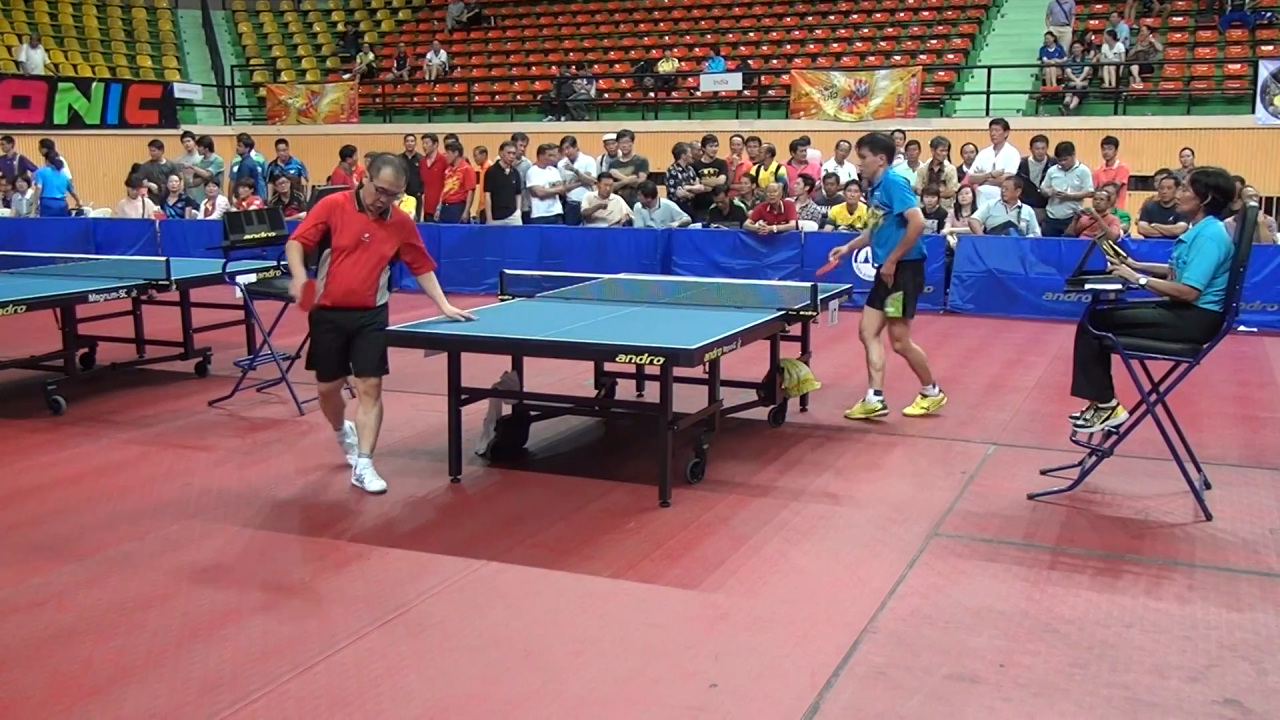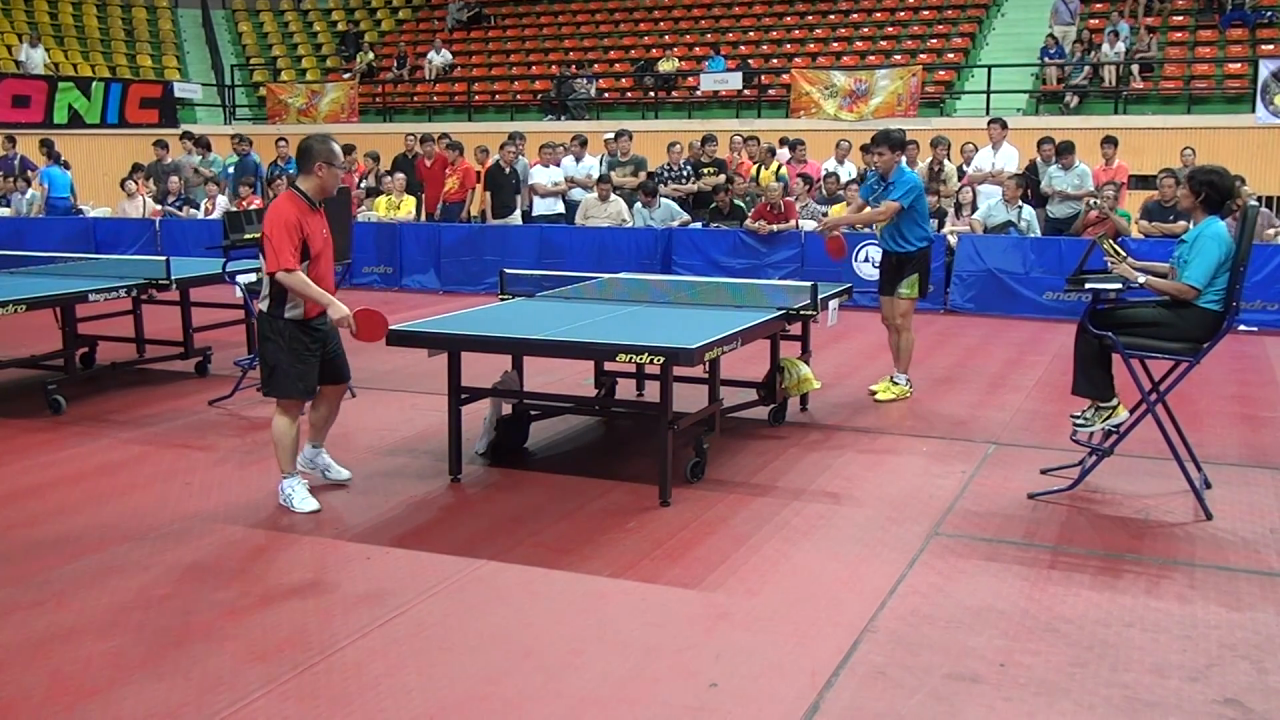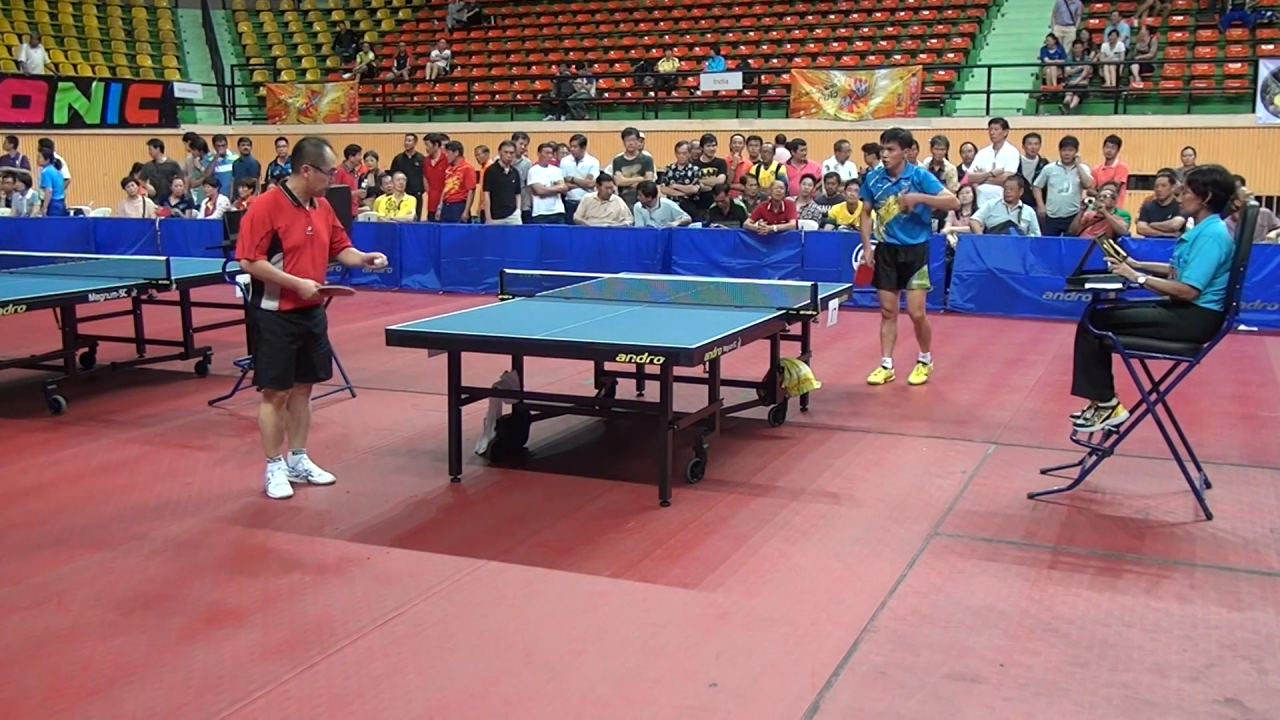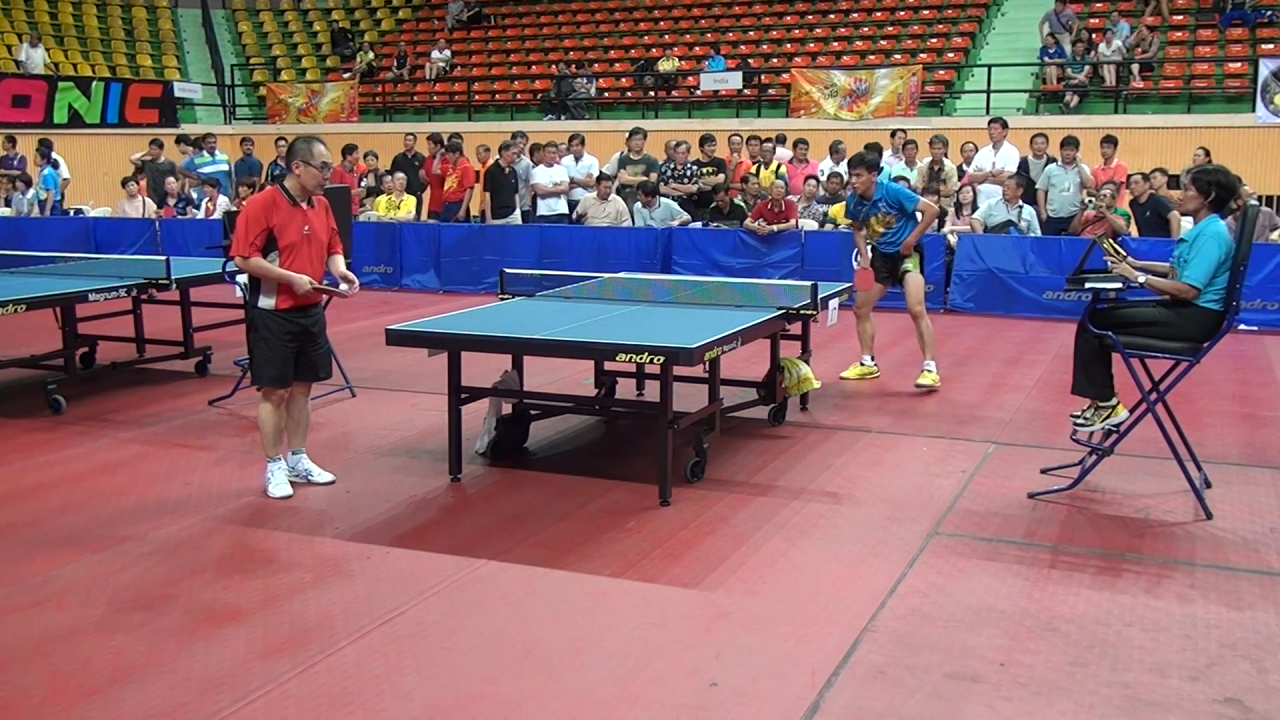
dt=1s
person 1, frame 1
left shoulder: (402, 222)
right shoulder: (333, 206)
left elbow: (421, 267)
right elbow: (297, 242)
left wrist: (444, 305)
right wrist: (299, 274)
left hip: (370, 314)
right hip: (328, 311)
left knee: (370, 387)
right knee: (327, 386)
left ankle: (363, 464)
right ankle: (345, 430)
person 1, frame 2
left shoulder: (315, 206)
right shoulder: (284, 212)
right elbow: (285, 273)
left wrist: (329, 306)
right wrist: (332, 303)
left hip: (319, 320)
right hip: (287, 324)
left knee: (335, 385)
right knee: (291, 404)
left ankle: (314, 455)
right ankle: (290, 483)
person 1, frame 3
left shoulder: (322, 206)
right shoulder: (265, 206)
left elbow: (339, 247)
right elbow: (249, 261)
left wrist: (361, 257)
right wrist: (297, 283)
left hip: (311, 313)
right hip: (274, 316)
left knee: (302, 389)
right knee: (275, 393)
left ankle: (297, 460)
right ankle: (274, 468)
person 1, frame 4
left shoulder: (321, 205)
right shoulder: (263, 205)
left elbow: (332, 248)
right elbow: (243, 258)
left wrist: (340, 269)
right wrist: (291, 278)
left hip: (311, 312)
right hip: (273, 314)
left knee: (301, 389)
right knee: (275, 393)
left ankle: (298, 460)
right ankle: (274, 467)
person 2, frame 1
left shoulder: (1210, 235)
right shoulder: (1201, 230)
left elbow: (1189, 291)
left wrist: (1138, 278)
right wrist: (1136, 265)
left hip: (1194, 319)
right hip: (1181, 311)
left knee: (1094, 323)
right knee: (1097, 316)
left ankle: (1105, 405)
right ankle: (1103, 402)
person 2, frame 2
left shoulder: (1211, 235)
right shoulder: (1203, 230)
left elbow: (1188, 290)
left wrist: (1138, 277)
right wrist: (1138, 265)
left hip: (1194, 319)
right hip: (1182, 311)
left knee: (1094, 322)
right knee: (1098, 316)
left ankle: (1106, 404)
right ankle: (1104, 401)
person 2, frame 3
left shoulder: (1211, 235)
right shoulder: (1202, 229)
left elbow: (1188, 290)
left wrist: (1138, 277)
right wrist: (1138, 264)
left hip: (1193, 318)
right hip: (1182, 311)
left knee: (1094, 322)
right knee: (1097, 316)
left ankle: (1105, 403)
right ankle: (1104, 401)
person 2, frame 4
left shoulder: (1211, 234)
right shoulder: (1203, 229)
left elbow: (1188, 290)
left wrist: (1138, 277)
right wrist: (1137, 264)
left hip: (1193, 318)
right hip: (1182, 311)
left knee: (1094, 321)
right knee: (1097, 316)
left ankle: (1105, 403)
right ankle: (1103, 401)
person 3, frame 1
left shoulder: (895, 184)
right shoulder: (876, 187)
left elbow: (918, 224)
left wrist: (892, 262)
right wrist: (850, 247)
left hip: (905, 269)
right hip: (888, 271)
left knee: (899, 341)
right knee: (868, 332)
left ankle: (932, 393)
right ankle: (874, 400)
person 3, frame 2
left shoulder: (909, 181)
right shoulder: (875, 180)
left elbow: (884, 214)
right elbow: (857, 207)
left wrist: (842, 220)
right wrist: (838, 221)
left hip: (913, 256)
right hip: (890, 255)
left knee: (901, 321)
right knee: (889, 320)
left ankle: (901, 382)
right ankle: (898, 375)
person 3, frame 3
left shoulder: (920, 176)
right shoulder: (873, 178)
left elbow: (953, 202)
right elbow: (866, 214)
left wrist: (920, 198)
right wrist: (867, 246)
left hip: (914, 250)
right hip: (886, 250)
left knee: (916, 312)
right knee: (887, 312)
left ankle: (925, 360)
right ankle: (886, 365)
person 3, frame 4
left shoulder: (894, 192)
right shoulder: (853, 201)
left elbow: (932, 210)
left wrist: (911, 240)
right wrist: (863, 254)
left hip: (907, 252)
right hip: (881, 255)
left knee: (916, 309)
right knee: (861, 308)
left ankle: (930, 369)
right ankle: (868, 363)
